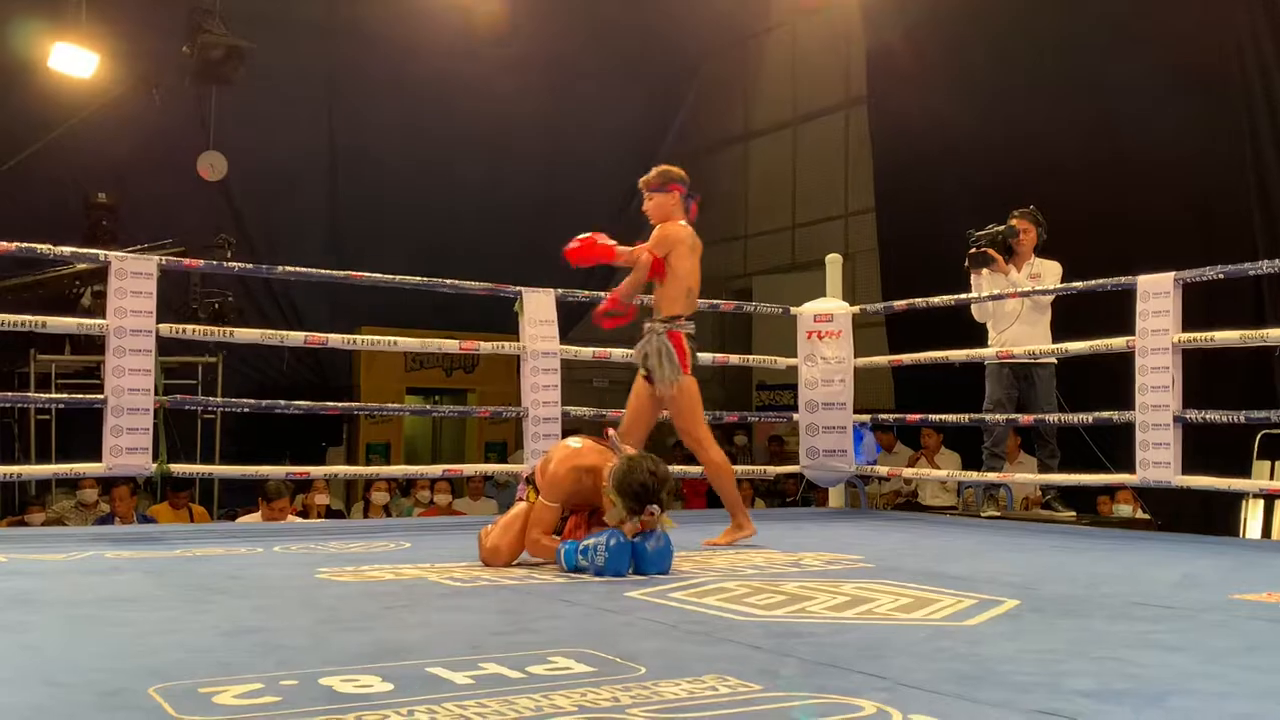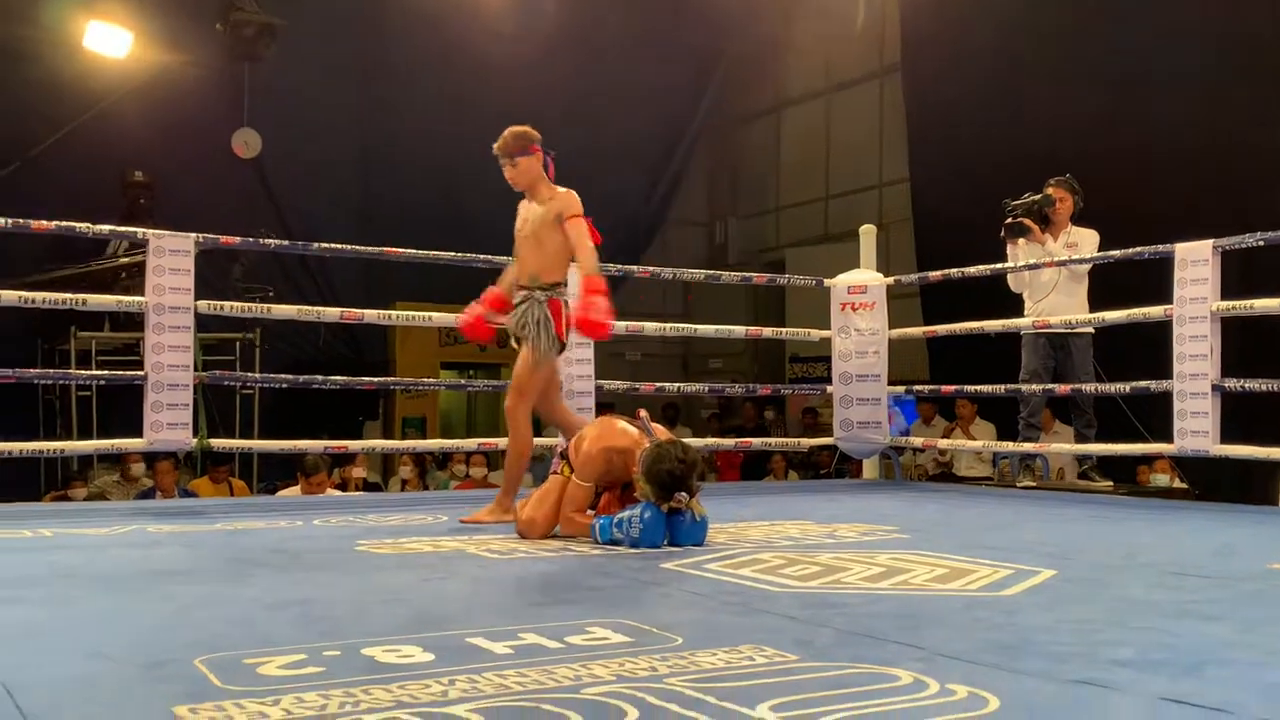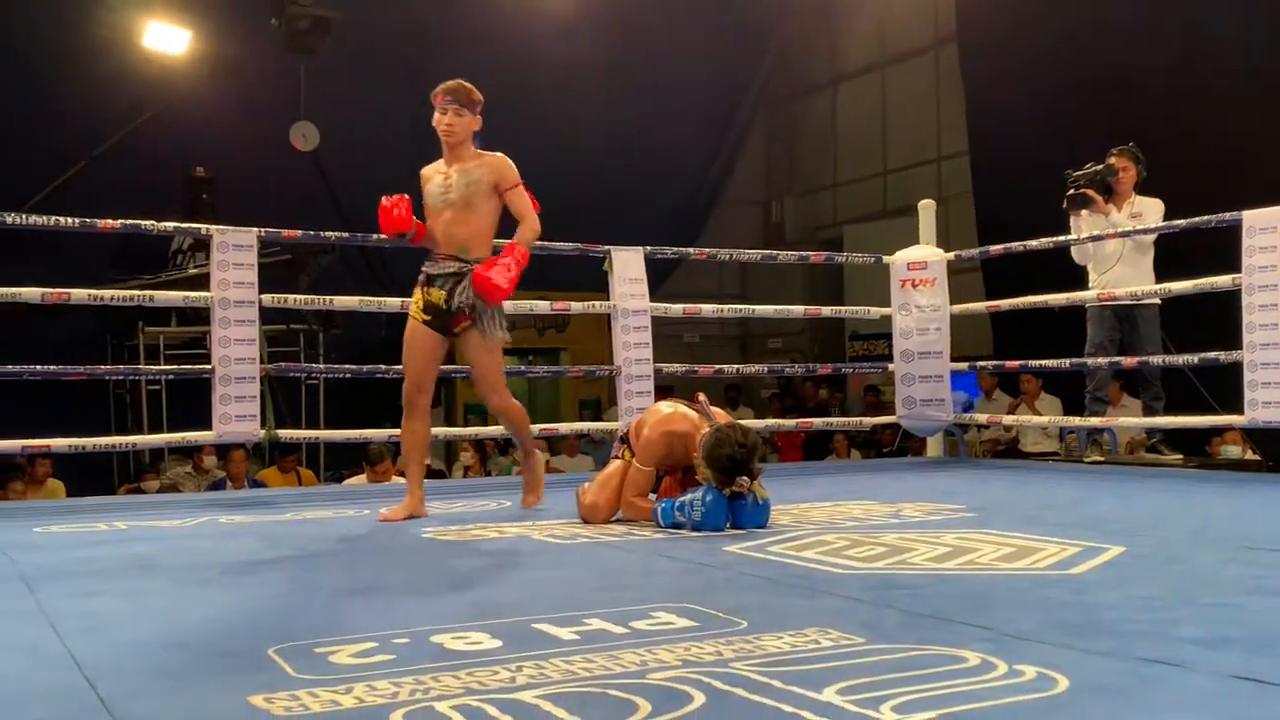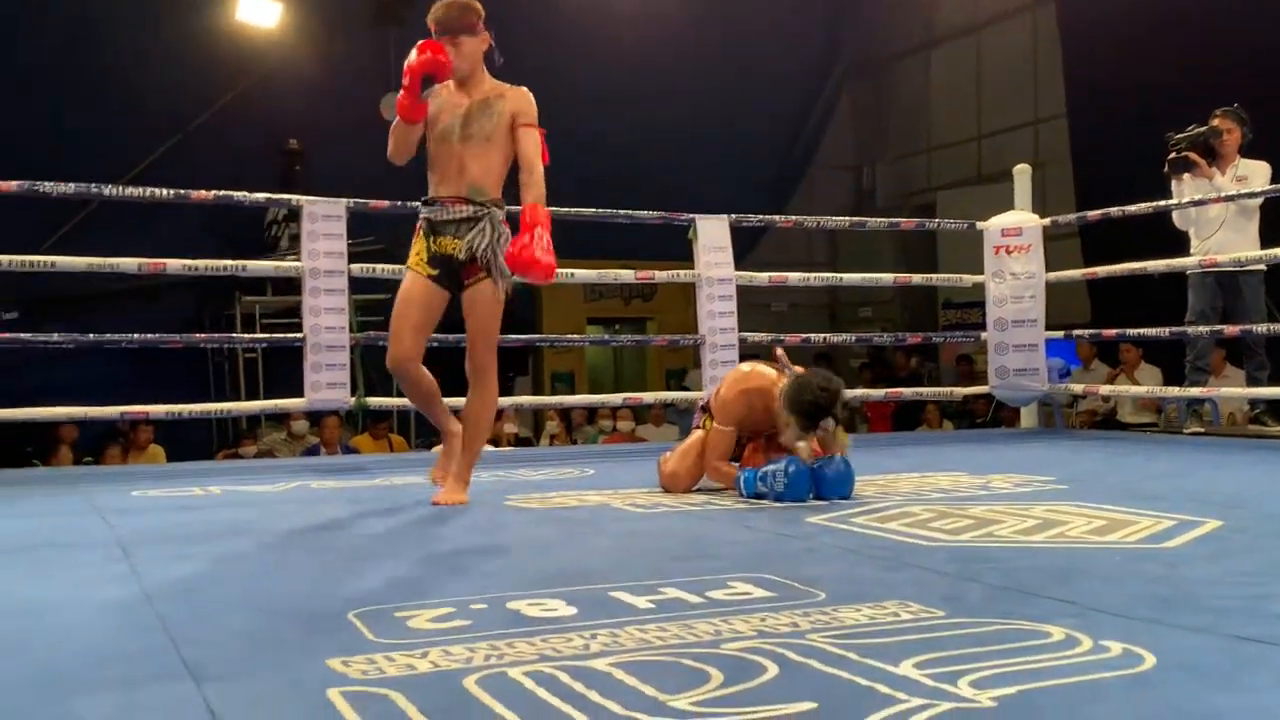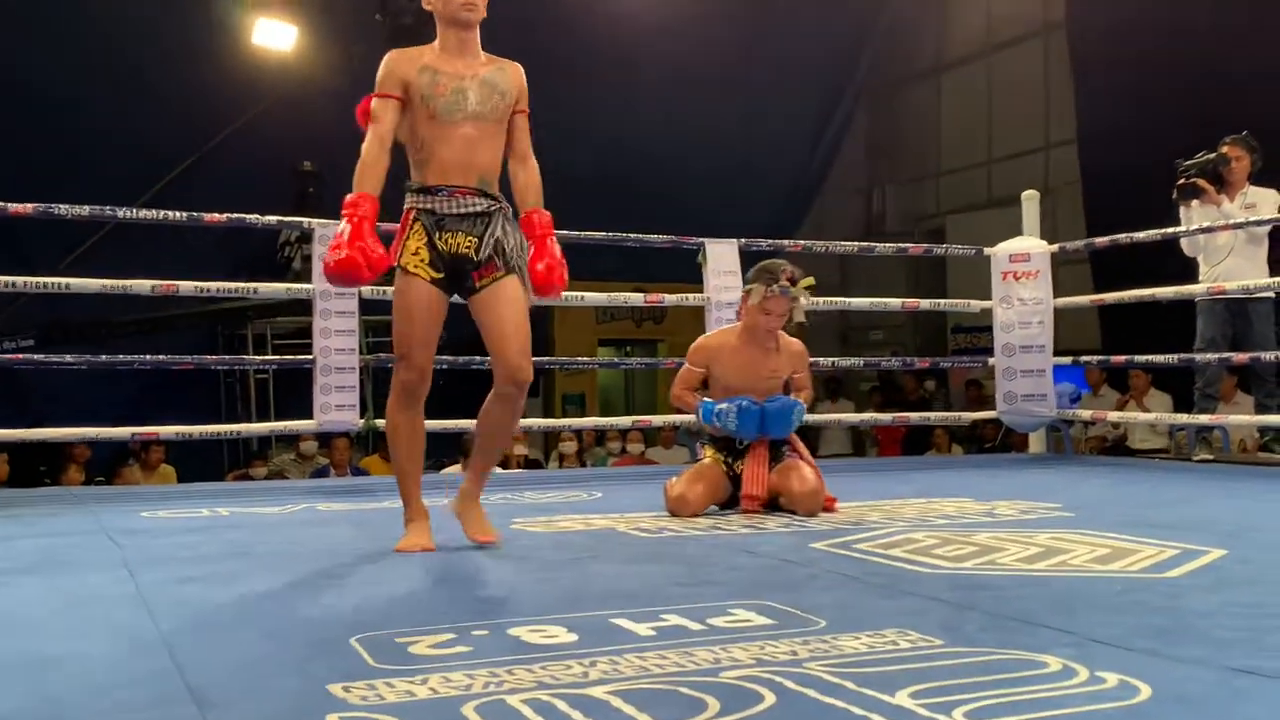
dt=0.7s
person 1, frame 1
left shoulder: (669, 232)
right shoulder: (682, 236)
left elbow: (635, 282)
right elbow: (634, 257)
left wrist: (612, 305)
right wrist: (605, 250)
left hip: (669, 340)
right hip: (662, 342)
left knee: (697, 439)
right knee: (628, 439)
left ankle: (740, 521)
person 1, frame 2
left shoulder: (563, 200)
right shoulder: (525, 206)
left elbow: (584, 249)
left wrist: (594, 295)
right wrist: (491, 301)
left hip: (547, 311)
right hip: (526, 311)
left knee: (516, 408)
right knee: (551, 410)
left ankle: (504, 505)
person 1, frame 3
left shoulder: (496, 166)
right shoulder: (428, 174)
left elbow: (531, 224)
left wrist: (509, 264)
right wrist: (409, 228)
left hip: (476, 289)
right hip: (430, 285)
left knee: (493, 394)
right knee: (415, 394)
left ankle: (531, 460)
right ankle: (414, 496)
person 1, frame 4
left shoulder: (515, 100)
right shoulder: (431, 91)
left elbow: (532, 168)
right elbow: (397, 155)
left wrist: (535, 230)
right wrist: (412, 91)
left hip: (484, 231)
right hip: (432, 230)
left knee: (480, 362)
right knee: (401, 359)
left ankle: (459, 474)
right ankle: (452, 431)
person 1, frame 5
left shoulder: (510, 75)
right shoulder: (402, 65)
left elbow: (523, 161)
right elbow: (377, 146)
left wrist: (541, 235)
right wrist: (357, 221)
left hip: (491, 227)
right hip: (426, 225)
left knee: (517, 374)
right knee: (412, 378)
left ankle: (472, 490)
right ankle: (416, 516)
person 2, frame 1
left shoulder: (1050, 268)
right shoulder: (991, 270)
left elbow: (1042, 299)
right elbow: (981, 315)
left wrist: (1007, 273)
right wrist: (977, 276)
left hip: (1039, 361)
right hip: (1001, 360)
left knee: (1046, 429)
right knee: (995, 429)
left ankle: (1049, 495)
right ankle: (990, 495)
person 2, frame 2
left shoulder: (1087, 237)
right shoulder: (1028, 239)
left elbow: (1079, 268)
right elbow: (1017, 285)
left wrist: (1045, 242)
right wrist: (1013, 246)
left hip: (1075, 330)
right hip: (1037, 330)
left knee: (1083, 399)
right knee: (1031, 398)
left ankle: (1087, 465)
right ankle: (1026, 466)
person 2, frame 3
left shoulder: (1152, 206)
right shoulder: (1091, 211)
left elbow: (1144, 238)
right elbow: (1081, 258)
left wrist: (1108, 213)
right wrist: (1076, 217)
left hip: (1142, 301)
right hip: (1102, 302)
left knee: (1150, 370)
right knee: (1098, 371)
left ankle: (1155, 438)
right ankle: (1094, 440)
person 2, frame 4
right shoulder: (1194, 175)
left elbow: (1250, 202)
right elbow: (1183, 223)
left wrist: (1212, 176)
right wrist: (1177, 181)
left hip: (1246, 268)
right hip: (1204, 269)
right knee: (1198, 341)
right ankle: (1194, 411)
person 2, frame 5
right shoulder: (1202, 204)
right elbow: (1191, 249)
left wrist: (1220, 203)
right wrist: (1186, 209)
right hip: (1213, 297)
right knee: (1207, 370)
right ankle: (1202, 439)
person 3, frame 1
left shoulder: (639, 473)
right shoulder: (566, 470)
right elbow: (534, 539)
right hip: (541, 493)
right knee: (495, 554)
right ankle: (493, 530)
person 3, frame 2
left shoulder: (670, 450)
right shoulder: (599, 451)
right elbow: (568, 518)
left wrist: (685, 506)
right wrist: (615, 529)
left hip: (622, 480)
right hip: (575, 465)
right knee: (531, 526)
right ankle: (527, 504)
person 3, frame 3
left shoulder: (731, 435)
right shoulder: (659, 435)
right elbow: (630, 502)
right hip: (637, 450)
right knee: (594, 510)
left ankle: (666, 493)
right ankle: (587, 489)
person 3, frame 4
left shoulder: (819, 394)
right shoulder: (739, 392)
left elbow: (832, 452)
right elbow: (714, 465)
left hip: (769, 433)
right hip: (720, 424)
right knee: (675, 479)
right ankle: (673, 459)
person 3, frame 5
left shoulder: (794, 350)
right shoulder: (711, 345)
left elbow: (804, 391)
right elbow: (678, 393)
left wrist: (797, 408)
right wrist: (713, 412)
left hip: (773, 449)
right hip: (723, 449)
left knee: (811, 500)
right knee: (680, 502)
left ankle: (765, 496)
right ankle: (725, 490)
